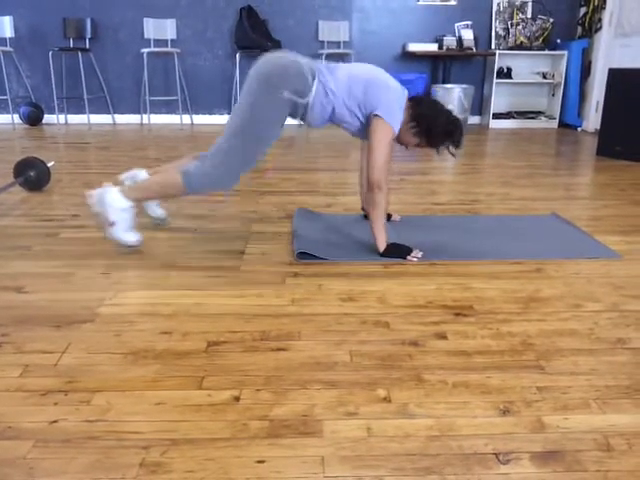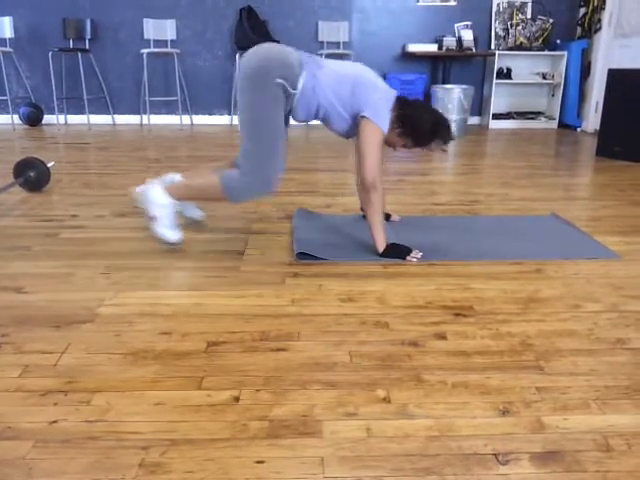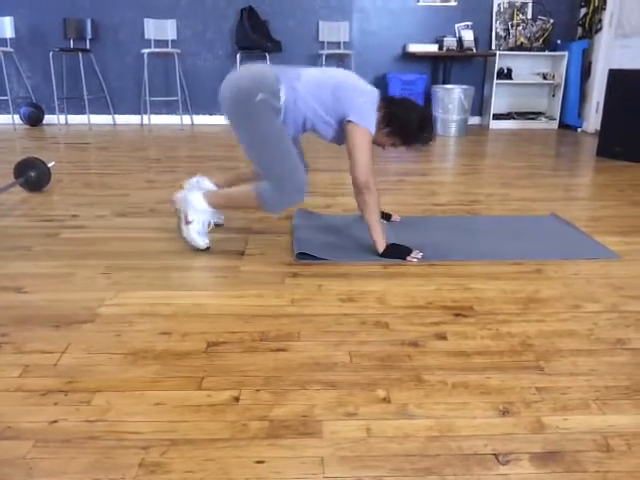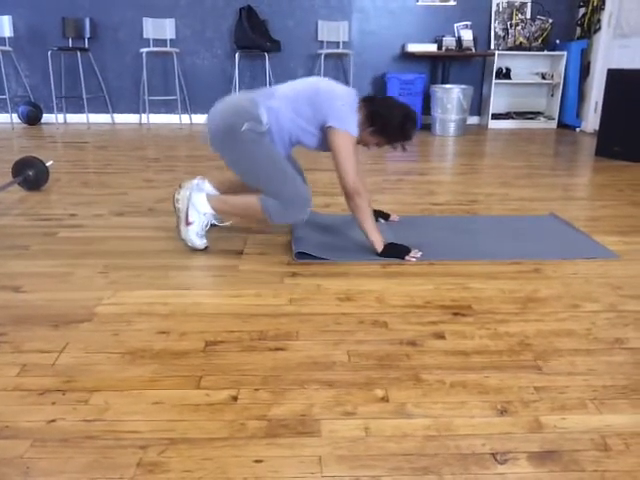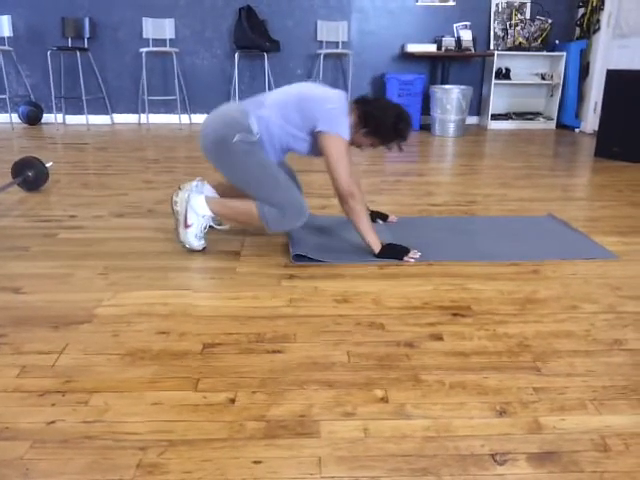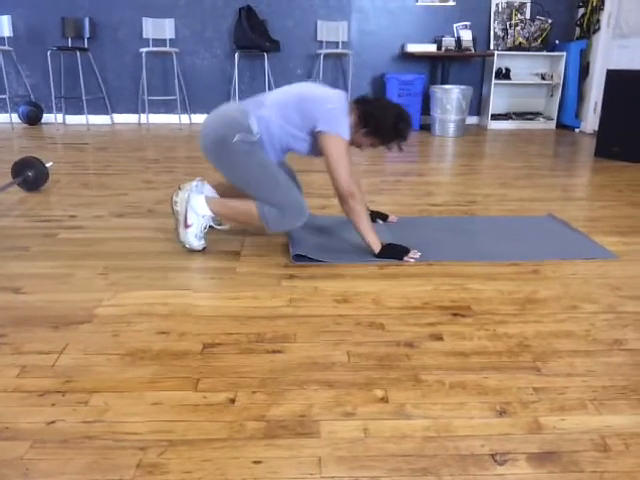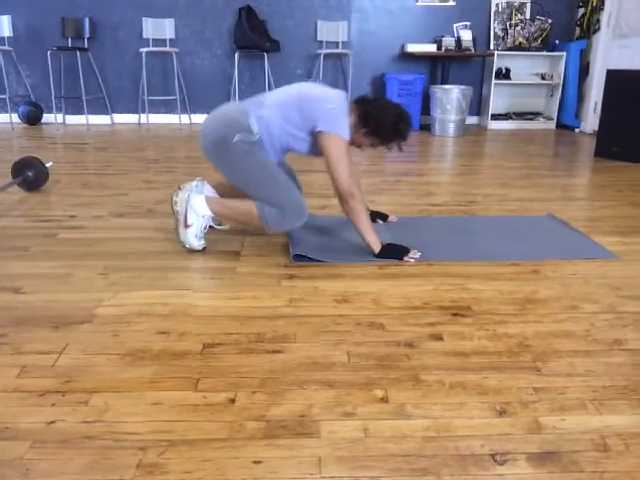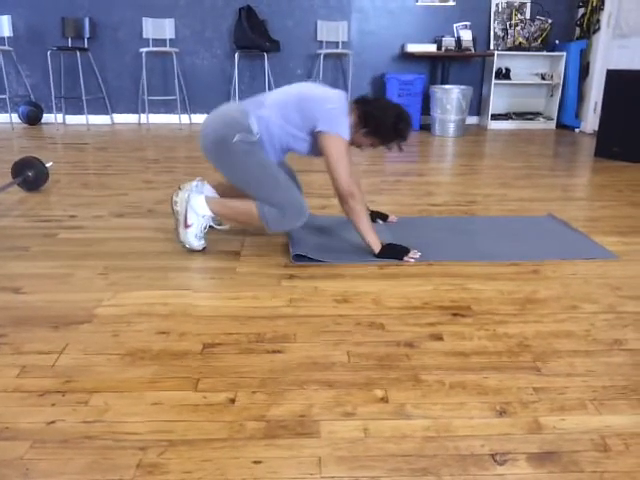
dt=0.1s
person 1, frame 1
left shoulder: (386, 97)
right shoulder: (391, 109)
left elbow: (368, 169)
right elbow: (377, 181)
left wrist: (369, 209)
right wrist: (384, 245)
left hip: (282, 75)
right hip: (284, 83)
left knee: (225, 156)
right knee: (222, 170)
left ankle: (143, 179)
right ankle: (118, 197)
person 1, frame 2
left shoulder: (382, 103)
right shoulder: (379, 112)
left elbow: (366, 168)
right elbow: (371, 182)
left wrist: (371, 210)
right wrist: (382, 246)
left hip: (271, 69)
right hip: (274, 74)
left knee: (261, 165)
right knee: (260, 180)
left ankle: (179, 184)
right ankle: (162, 194)
person 1, frame 3
left shoulder: (373, 106)
right shoulder: (364, 113)
left elbow: (362, 168)
right elbow: (364, 184)
left wrist: (373, 212)
right wrist: (382, 246)
left hip: (262, 88)
right hip: (251, 94)
left knee: (288, 173)
right knee: (290, 191)
left ankle: (206, 188)
right ankle: (200, 202)
person 1, frame 4
left shoulder: (350, 105)
right shoulder: (345, 116)
left elbow: (351, 173)
right elbow: (353, 188)
left wrist: (368, 211)
right wrist: (381, 246)
left hip: (240, 119)
right hip: (236, 124)
left knee: (291, 186)
right knee: (296, 205)
left ankle: (205, 190)
right ankle: (204, 204)
person 1, frame 5
left shoulder: (342, 108)
right shoulder: (334, 120)
left elbow: (345, 174)
right elbow: (347, 190)
left wrist: (364, 212)
right wrist: (378, 247)
left hip: (234, 127)
right hip: (229, 135)
left knee: (283, 190)
right knee: (292, 213)
left ankle: (203, 192)
right ankle: (202, 206)
person 1, frame 6
left shoulder: (342, 108)
right shoulder: (335, 120)
left elbow: (346, 175)
right elbow: (347, 191)
left wrist: (364, 212)
right wrist: (378, 247)
left hip: (235, 129)
right hip: (229, 135)
left knee: (287, 191)
right knee: (292, 213)
left ankle: (204, 192)
right ankle: (203, 207)
person 1, frame 7
left shoulder: (342, 107)
right shoulder: (334, 120)
left elbow: (346, 175)
right elbow: (347, 191)
left wrist: (365, 212)
right wrist: (378, 247)
left hip: (235, 129)
right hip: (229, 135)
left knee: (286, 191)
right knee: (292, 213)
left ankle: (203, 192)
right ankle: (202, 207)
person 1, frame 8
left shoulder: (342, 109)
right shoulder: (335, 120)
left elbow: (346, 173)
right elbow: (347, 191)
left wrist: (364, 211)
right wrist: (379, 247)
left hip: (234, 128)
right hip: (229, 135)
left knee: (288, 190)
right knee: (292, 213)
left ankle: (202, 193)
right ankle: (202, 206)
